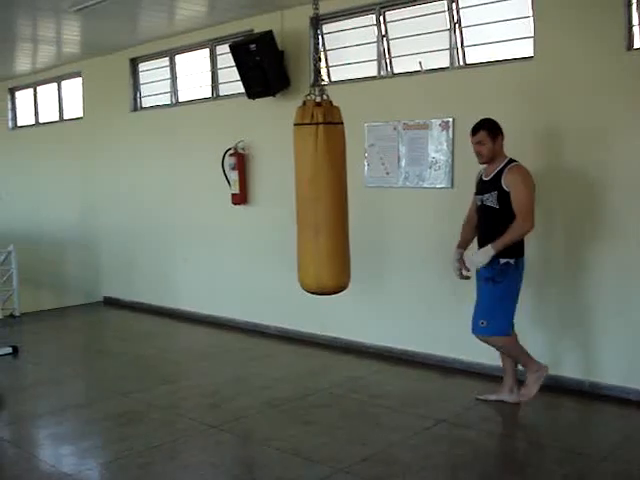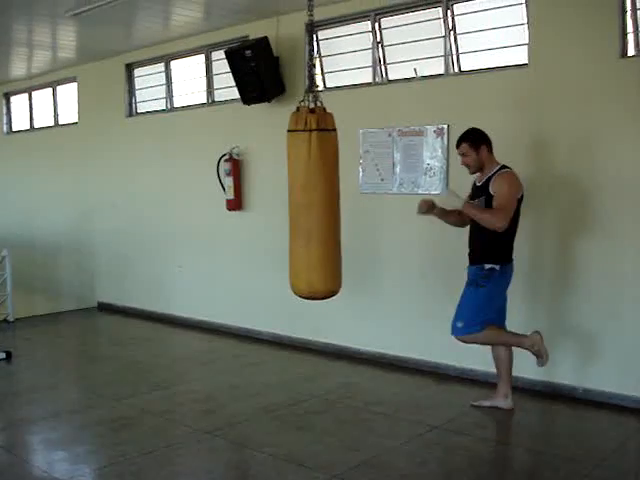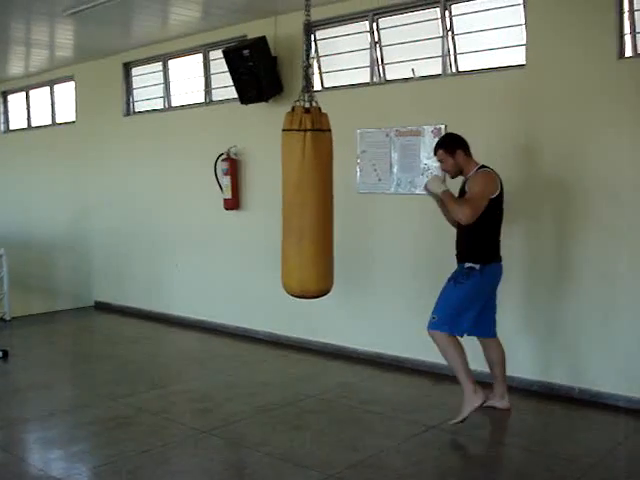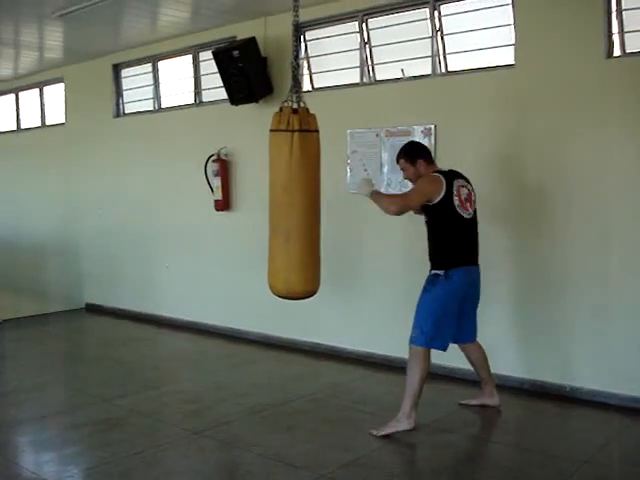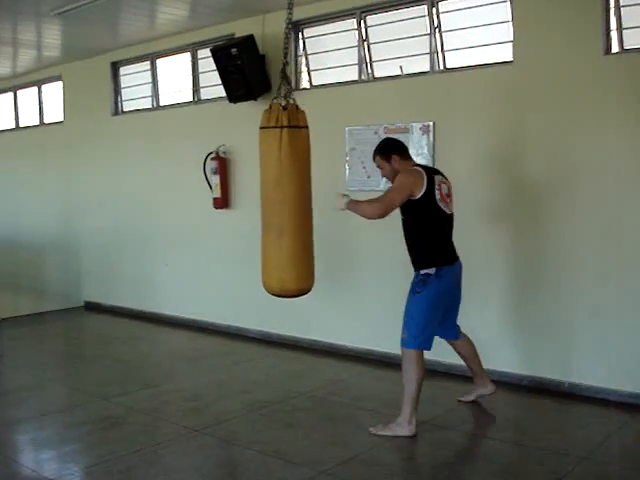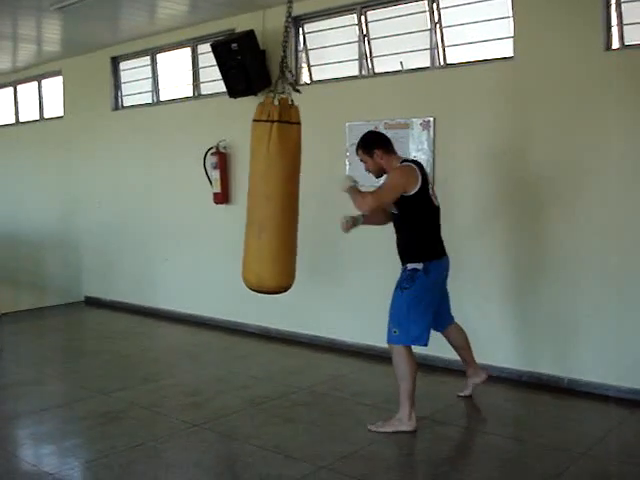
dt=0.2s
person 1, frame 1
left shoulder: (516, 173)
right shoulder: (483, 175)
left elbow: (525, 221)
right elbow: (472, 217)
left wrist: (491, 249)
right wrist: (460, 250)
left hip: (504, 262)
right hip: (486, 262)
left knee: (486, 329)
right knee: (500, 327)
left ankle: (533, 368)
right ankle: (509, 389)
person 1, frame 2
left shoulder: (505, 179)
right shoulder: (480, 181)
left elbow: (499, 222)
right elbow: (462, 220)
left wrist: (464, 203)
right wrist: (437, 210)
left hip: (492, 268)
right hip: (480, 267)
left knee: (464, 330)
right knee: (491, 329)
left ankle: (528, 341)
right ankle: (504, 394)
person 1, frame 3
left shoulder: (484, 178)
right shoulder: (470, 180)
left elbow: (465, 216)
right elbow: (456, 219)
left wrist: (442, 191)
right wrist: (438, 194)
left hip: (477, 268)
right hip: (481, 268)
left knee: (439, 328)
right knee: (486, 333)
left ankle: (471, 392)
right ankle: (500, 394)
person 1, frame 4
left shoulder: (432, 183)
right shoulder: (459, 181)
left elbow: (394, 207)
left wrist: (371, 191)
right wrist: (419, 206)
left hip: (446, 275)
right hip: (469, 271)
left knee: (419, 344)
right knee: (465, 337)
left ankle: (406, 416)
right ankle: (489, 393)
person 1, frame 5
left shoulder: (412, 177)
right shoulder: (433, 177)
left elbow: (376, 210)
left wrist: (348, 203)
right wrist: (406, 203)
left hip: (433, 273)
right hip: (449, 268)
left knee: (411, 344)
right knee: (450, 332)
left ankle: (407, 420)
right ankle: (483, 383)
person 1, frame 6
left shoulder: (405, 173)
right shoulder: (400, 176)
left elbow: (367, 205)
right elbow: (387, 214)
left wrist: (350, 188)
right wrist: (357, 220)
left hip: (420, 268)
right hip: (433, 263)
left knee: (398, 340)
right knee: (444, 322)
left ankle: (406, 417)
right ankle: (474, 372)
